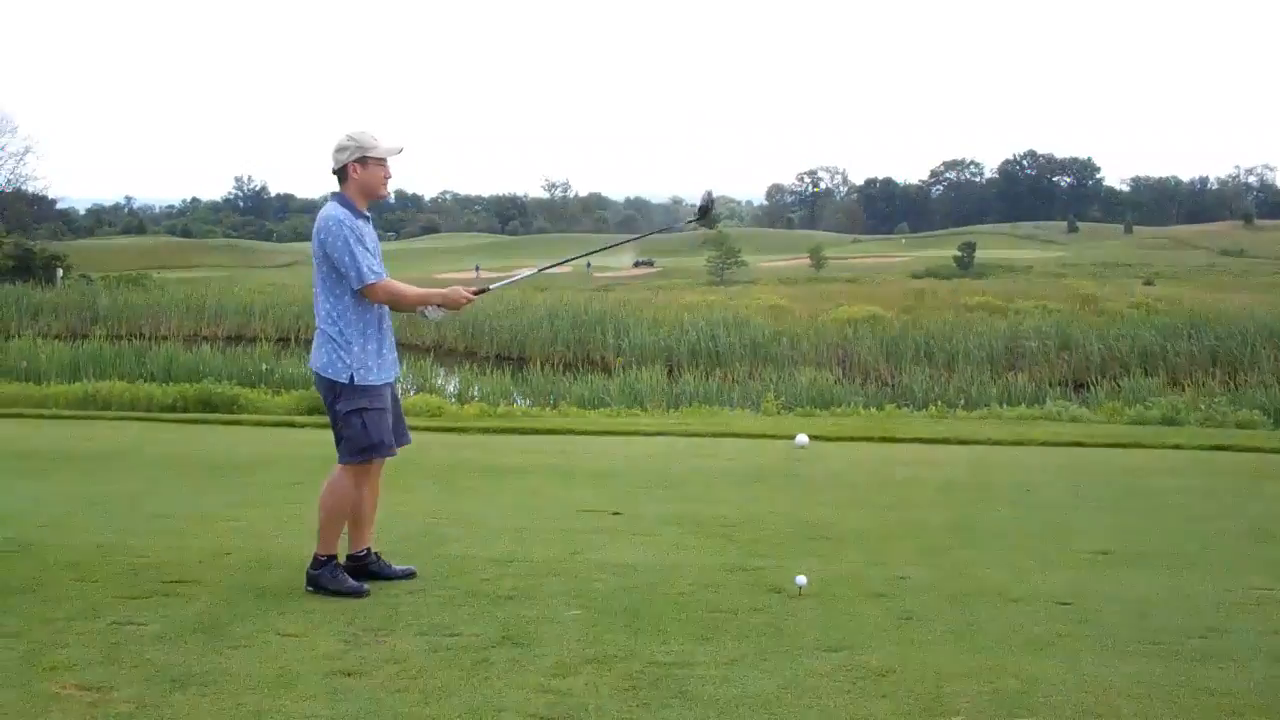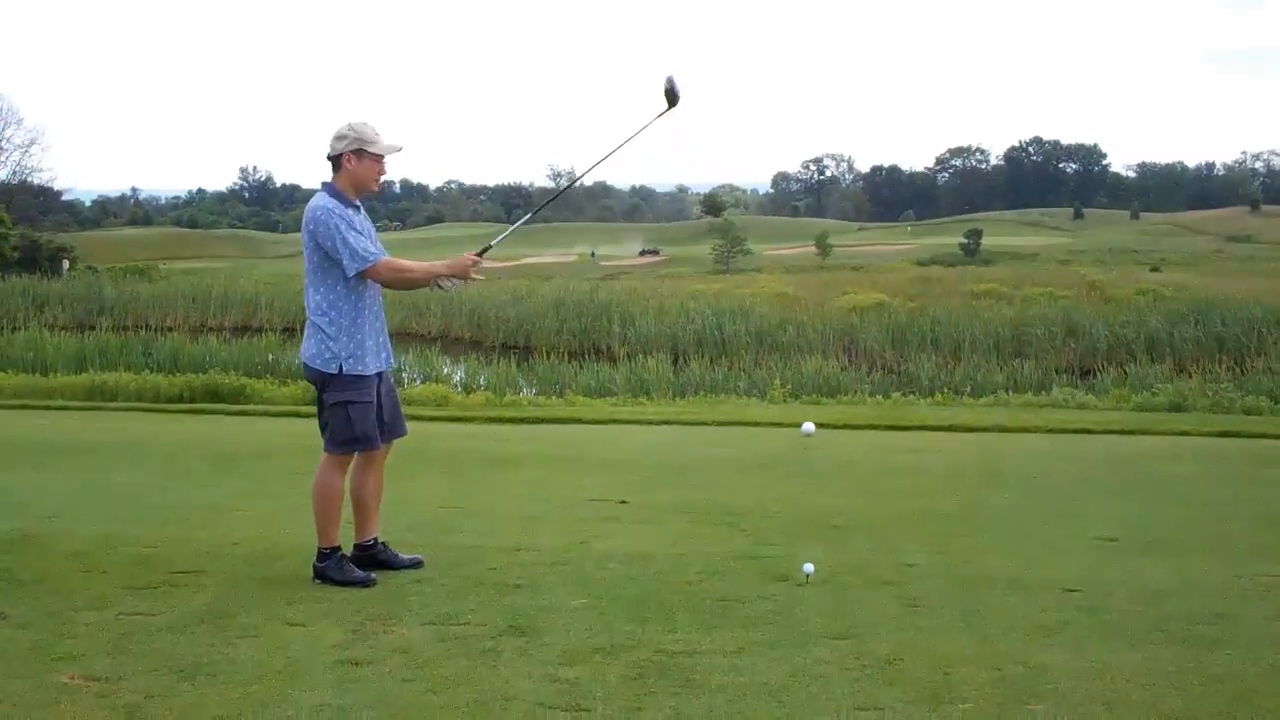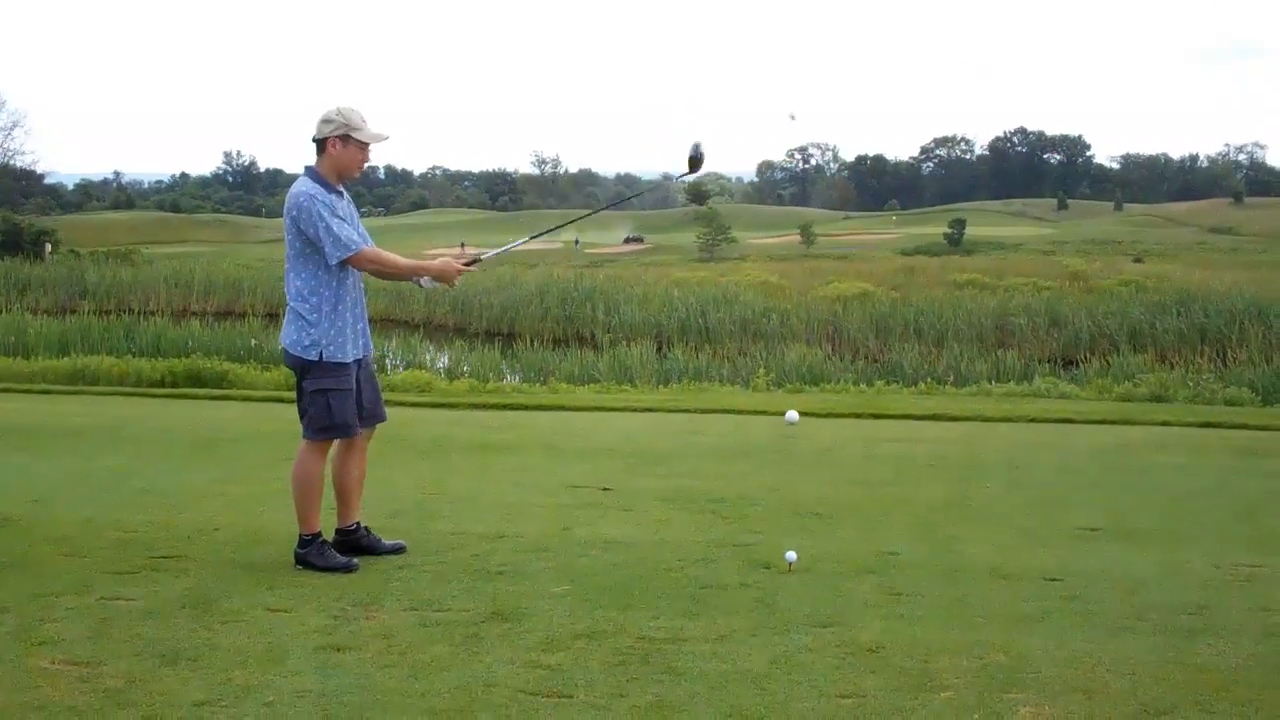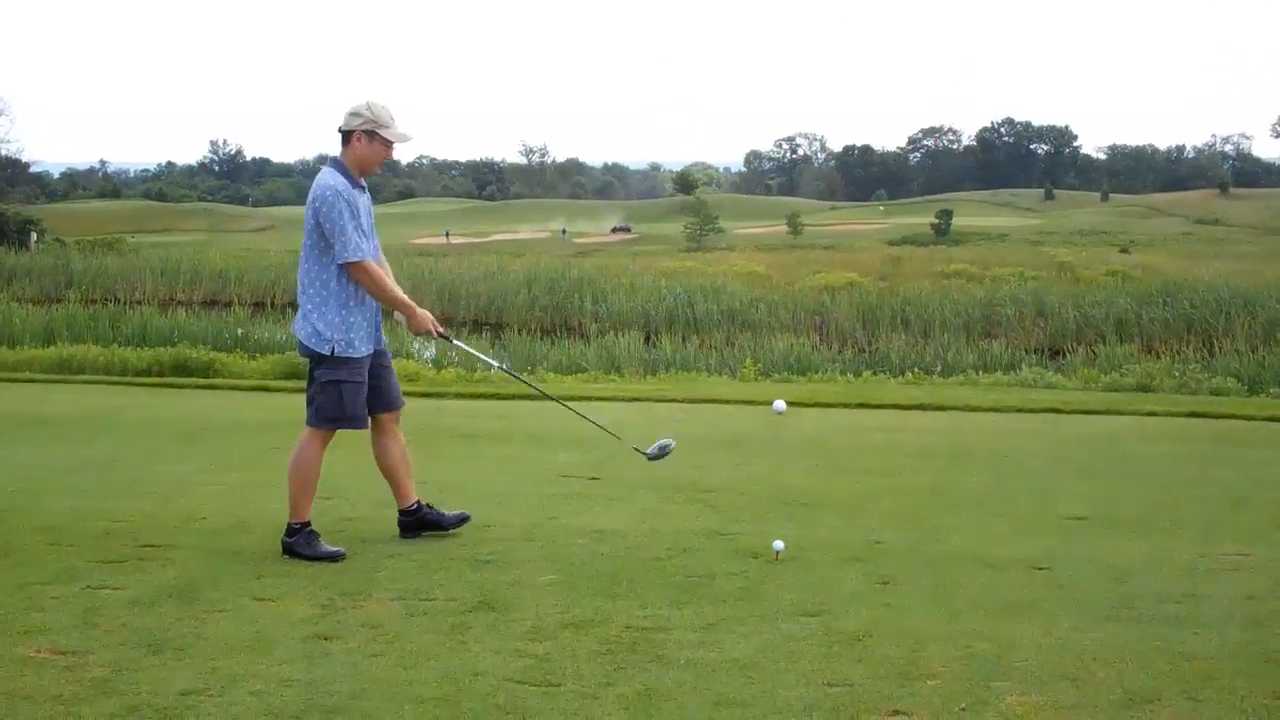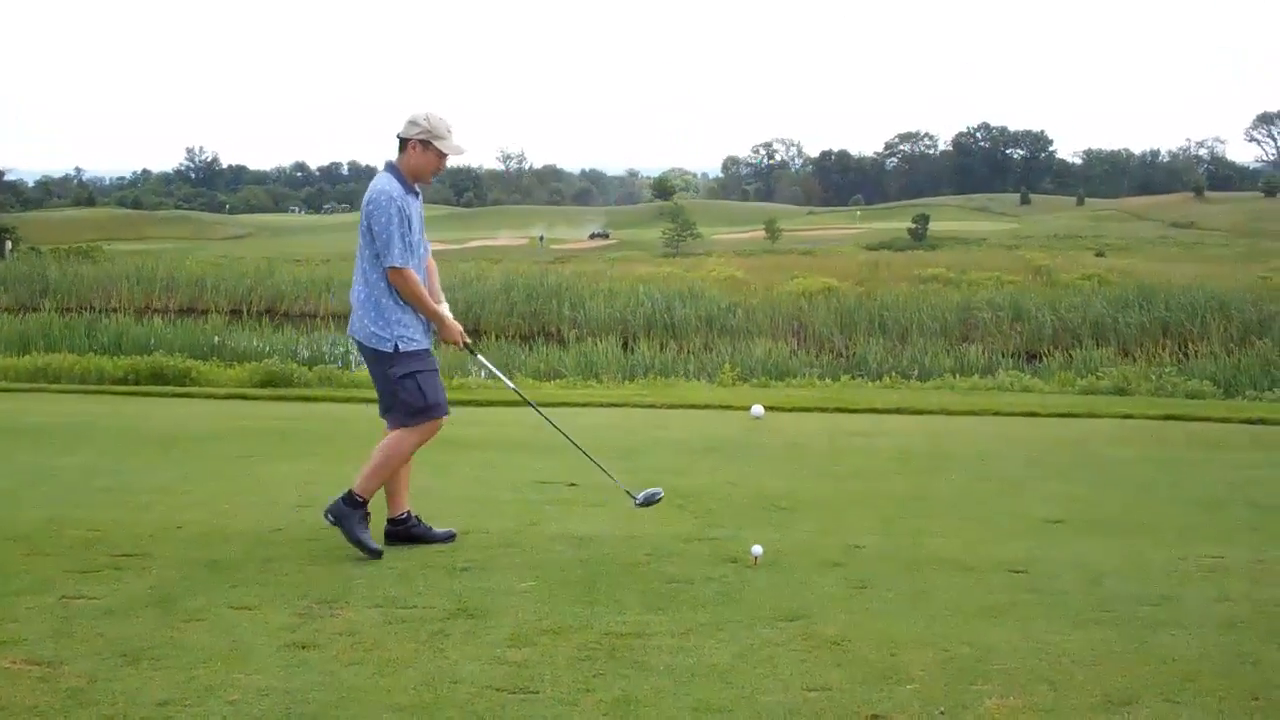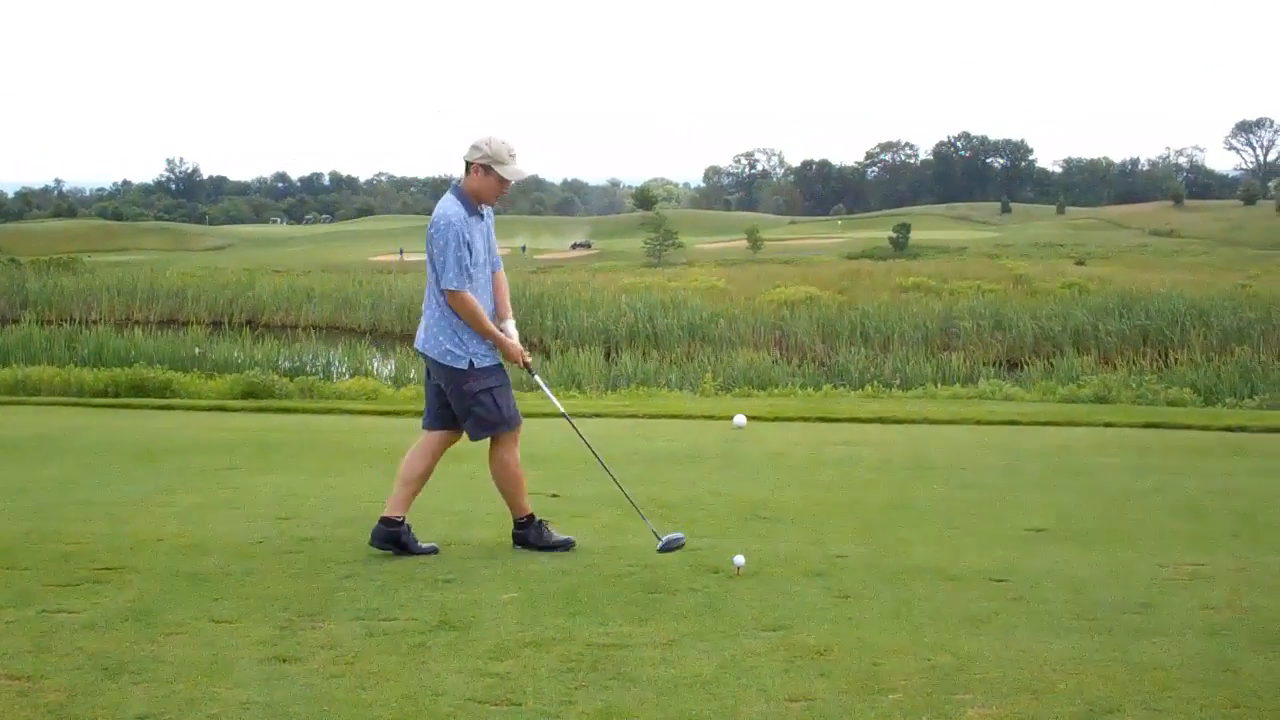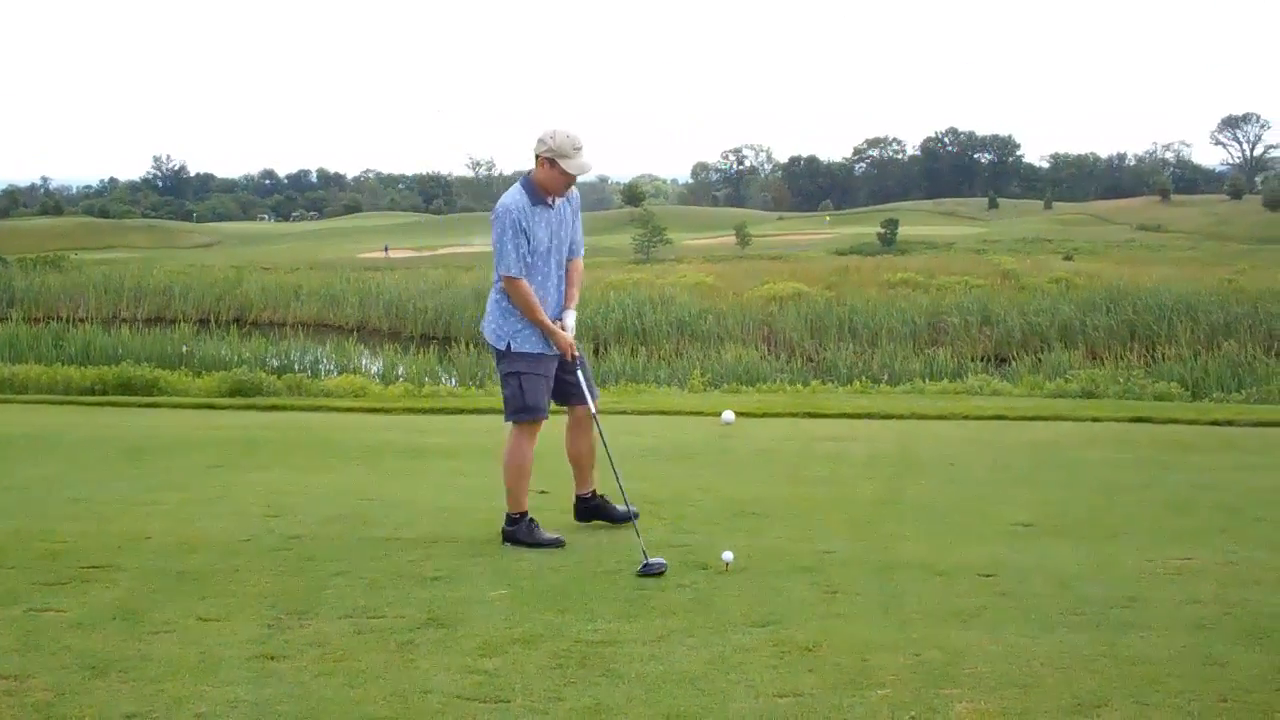
dt=0.4s
person 1, frame 1
left shoulder: (360, 220)
right shoulder: (336, 221)
left elbow: (383, 290)
right elbow: (376, 289)
left wrist: (430, 301)
right wrist: (439, 297)
left hip: (373, 363)
right hip: (349, 367)
left knee: (371, 460)
right knee: (358, 463)
left ankle: (360, 556)
right ankle: (322, 565)
person 1, frame 2
left shoulder: (354, 211)
right shoulder: (325, 212)
left elbow: (386, 275)
right elbow: (380, 270)
left wrist: (438, 276)
right wrist: (446, 267)
left hip: (370, 354)
right hip: (340, 357)
left knee: (376, 448)
right knee: (340, 454)
left ankle: (367, 545)
right ankle: (328, 557)
person 1, frame 3
left shoulder: (339, 196)
right shoulder: (308, 197)
left elbow: (370, 260)
right elbow: (362, 258)
left wrist: (423, 271)
right wrist: (429, 268)
left hip: (352, 340)
right hip: (321, 343)
left knee: (359, 434)
right knee: (320, 440)
left ankle: (349, 531)
right ankle: (308, 542)
person 1, frame 4
left shoulder: (357, 188)
right shoulder: (332, 190)
right elbow: (358, 267)
left wrist: (405, 304)
right wrist: (409, 310)
left hip: (365, 332)
right hip: (335, 335)
left knee: (387, 418)
right knee: (321, 430)
left ankle: (412, 511)
right ankle: (297, 531)
person 1, frame 5
left shoulder: (409, 192)
right shoulder: (386, 195)
left elbow: (423, 259)
right elbow: (398, 272)
left wrist: (443, 308)
right wrist: (440, 319)
left hip: (404, 330)
right hip: (392, 333)
left knee: (407, 423)
right knee: (422, 421)
left ankle: (400, 520)
right ankle: (352, 503)
person 1, frame 6
left shoulder: (483, 212)
right shoulder: (451, 219)
left elbow: (495, 270)
right elbow: (456, 295)
left wrist: (508, 324)
right wrist: (501, 341)
left hip: (447, 348)
right hip: (465, 351)
left knee: (438, 436)
right knee: (506, 433)
left ankle: (391, 524)
right ankle: (525, 527)
person 1, frame 7
left shoulder: (570, 199)
right shoulder: (511, 208)
right elbow: (513, 281)
left wrist: (570, 316)
right wrist: (551, 332)
left hip: (559, 331)
right hip: (521, 337)
left knee: (583, 412)
right knee: (527, 424)
left ankle: (587, 499)
right ankle: (517, 521)
